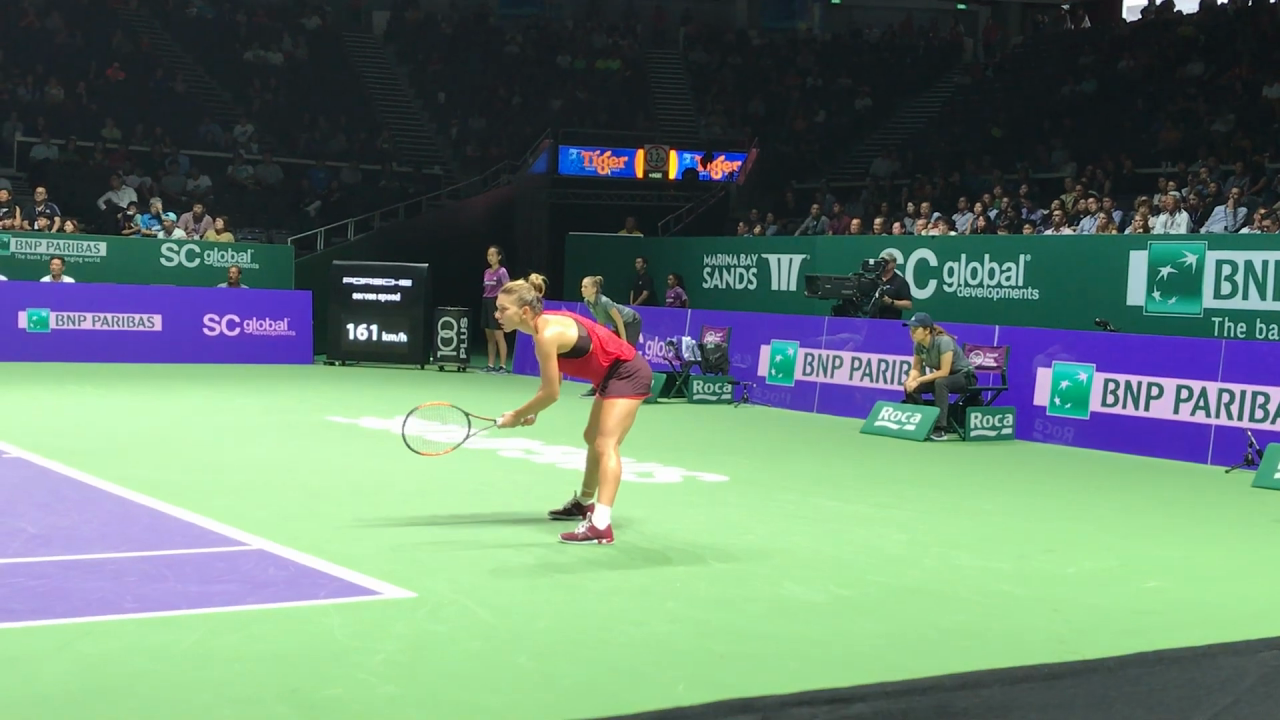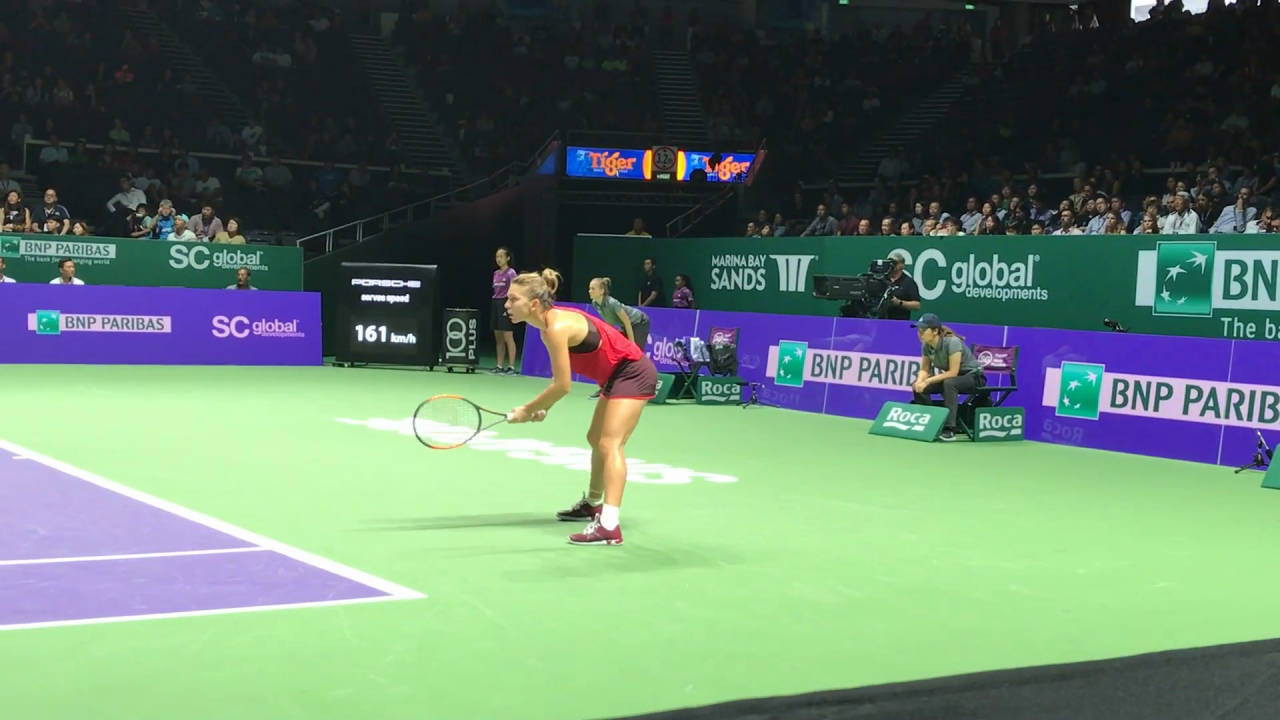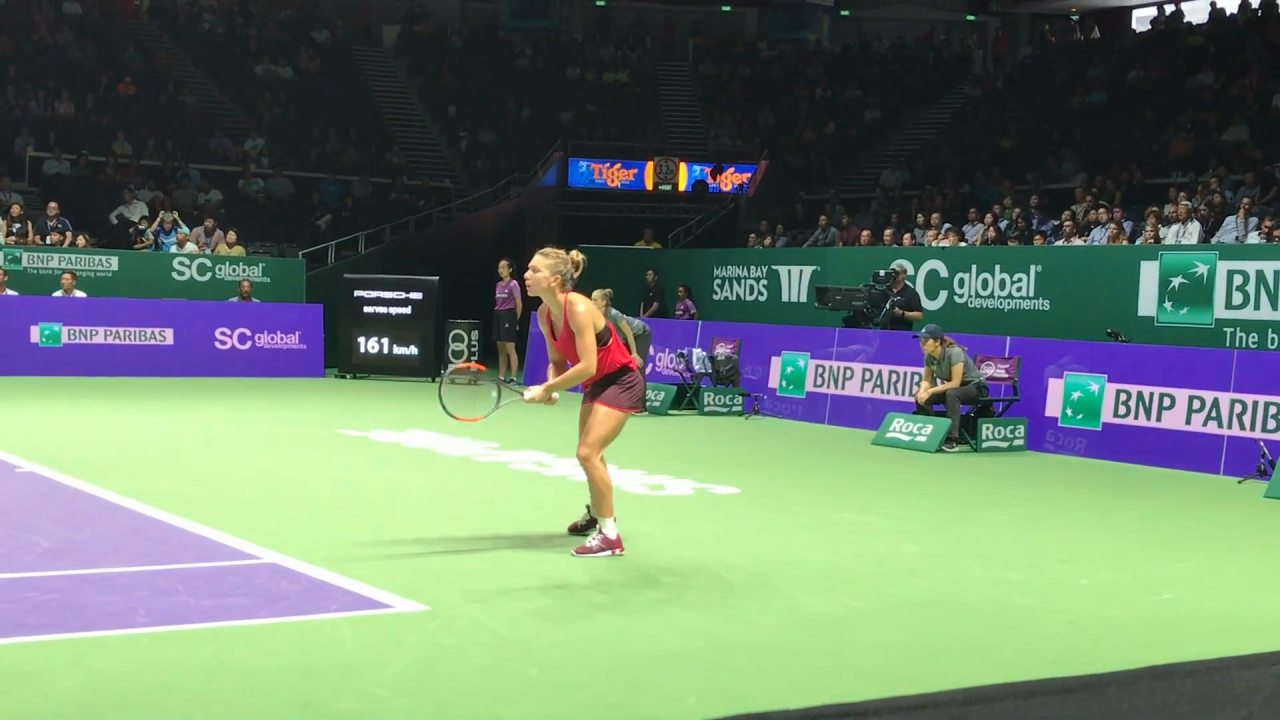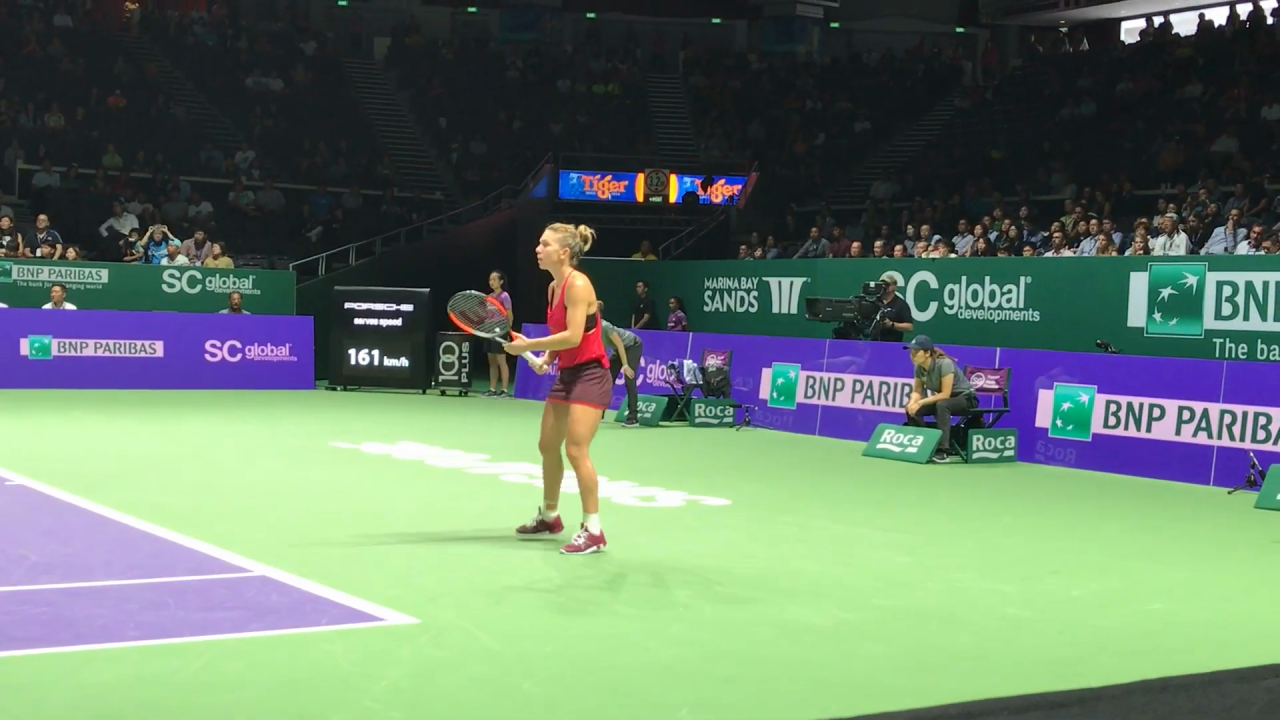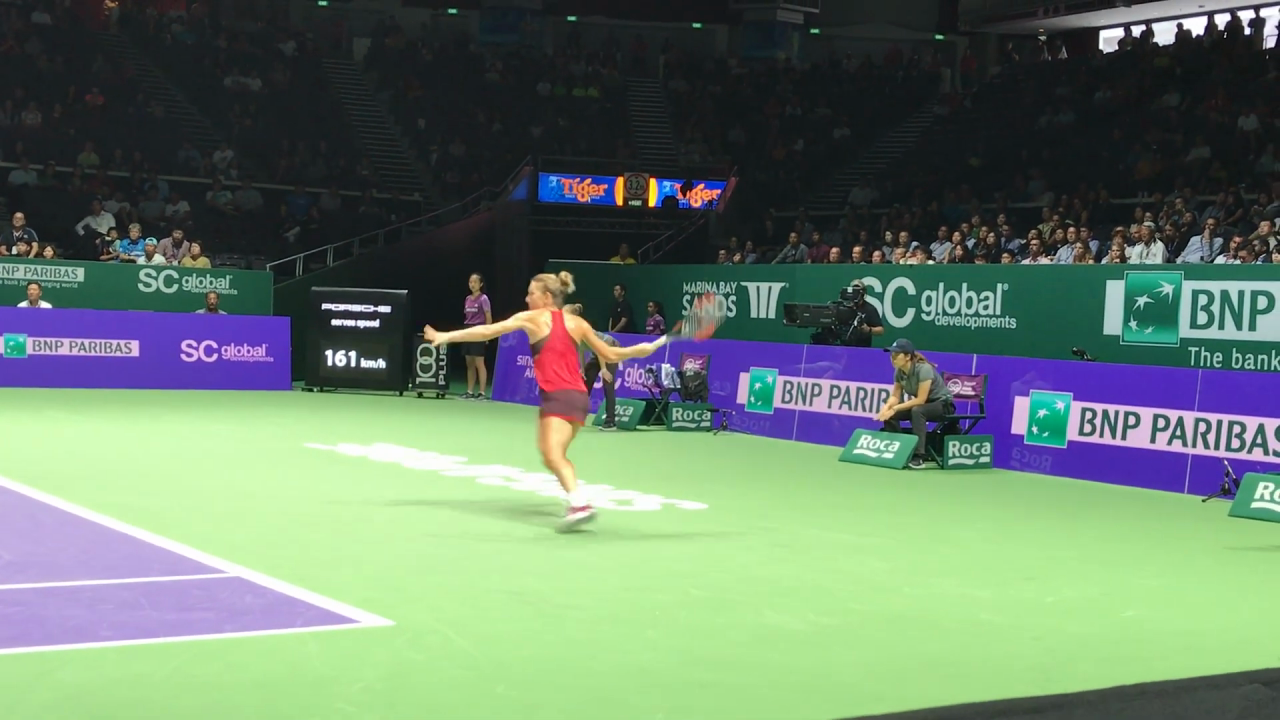
dt=1s
person 1, frame 1
left shoulder: (548, 333)
right shoulder: (542, 327)
left elbow: (552, 393)
right elbow: (551, 381)
left wrist: (517, 415)
right wrist: (532, 412)
left hip: (628, 372)
right hip: (613, 374)
left knee: (606, 444)
right knee: (592, 439)
left ankle: (601, 525)
right ankle: (584, 503)
person 1, frame 2
left shoulder: (557, 327)
right shoulder: (550, 325)
left elbow: (562, 386)
right elbow: (562, 379)
left wrist: (528, 409)
right wrist: (543, 407)
left hip: (633, 373)
right hip: (619, 375)
left knee: (610, 445)
right knee: (596, 439)
left ankle: (609, 526)
right ankle: (592, 503)
person 1, frame 3
left shoulder: (578, 309)
right shoulder: (544, 314)
left elbow: (587, 366)
right elbow: (557, 360)
left wrist: (547, 390)
right wrist: (550, 386)
left hip: (620, 381)
right hip: (596, 384)
left knee: (587, 452)
right knee: (589, 453)
left ankle: (610, 536)
right ankle: (597, 512)
person 1, frame 4
left shoulder: (578, 284)
right shoulder: (554, 287)
left elbow: (573, 337)
left wrist: (528, 345)
right wrist: (546, 358)
left hip: (589, 375)
right hip: (567, 374)
left knee: (576, 450)
right knee: (547, 446)
left ankle: (593, 531)
right ankle: (548, 517)
person 1, frame 5
left shoulder: (531, 318)
right shoulder: (579, 324)
left elbow: (489, 330)
right elbow: (609, 355)
left wrist: (447, 336)
right wrist: (642, 349)
left hip: (559, 398)
right hip: (580, 398)
left knee: (552, 458)
right knee: (554, 454)
left ankle: (580, 502)
right ankle: (577, 500)
